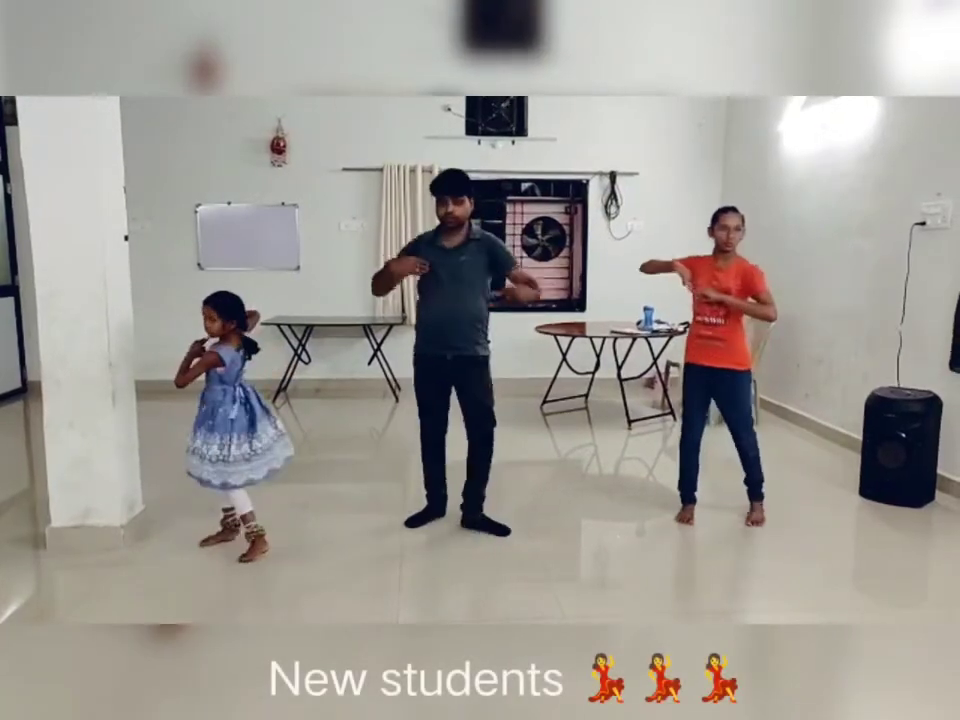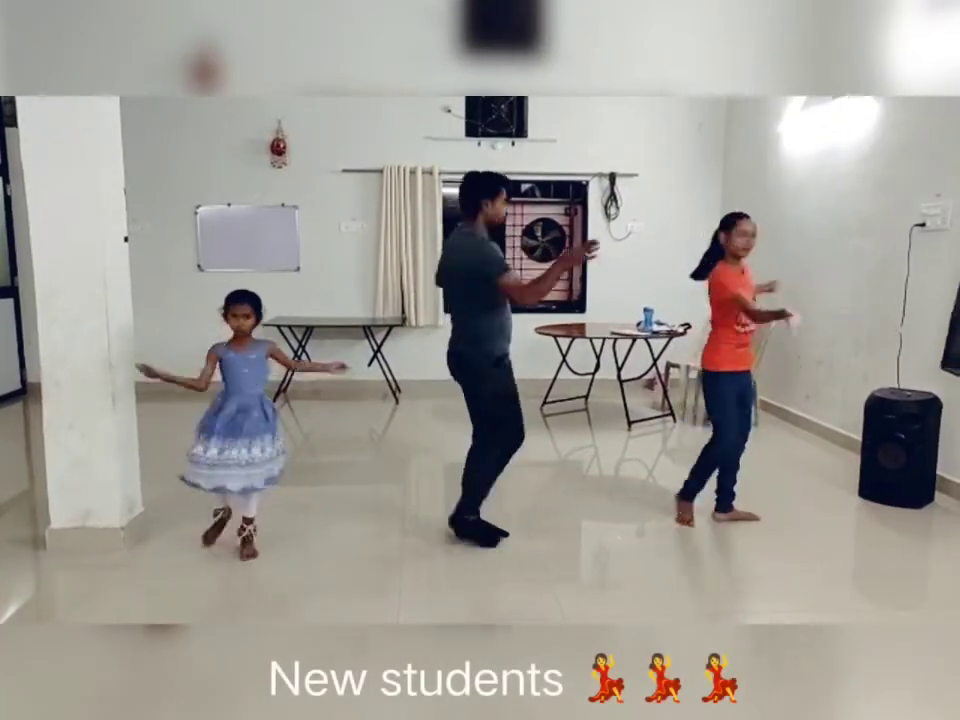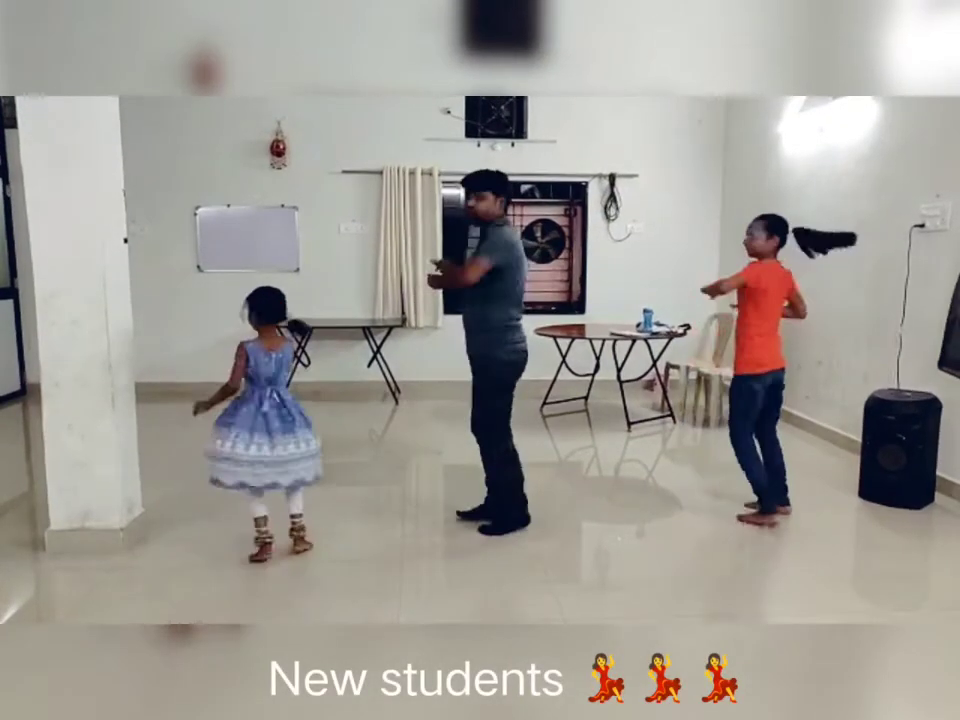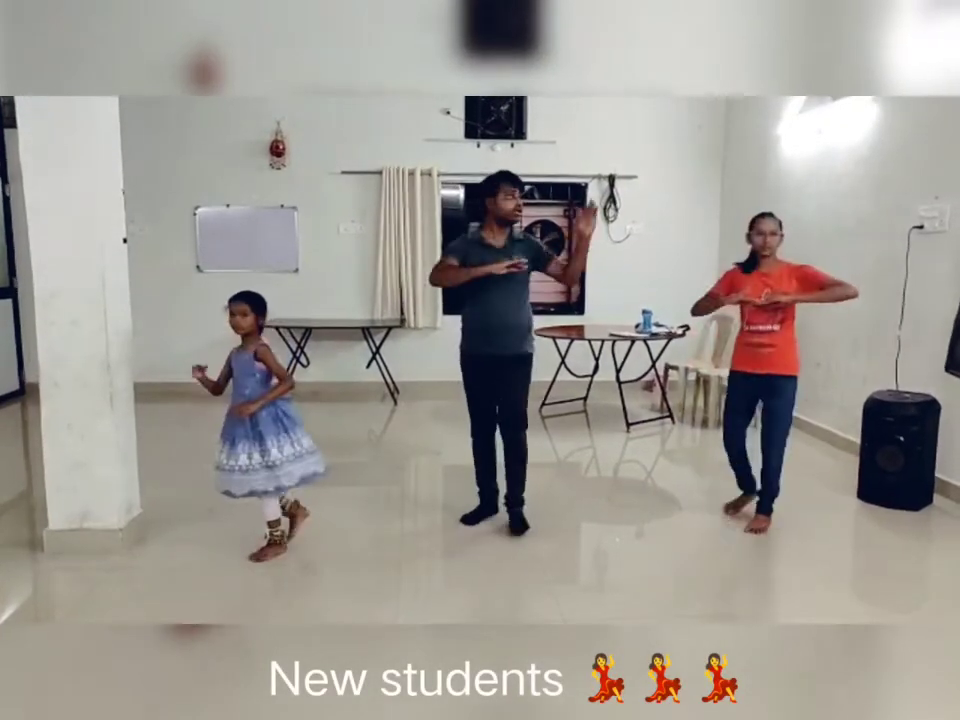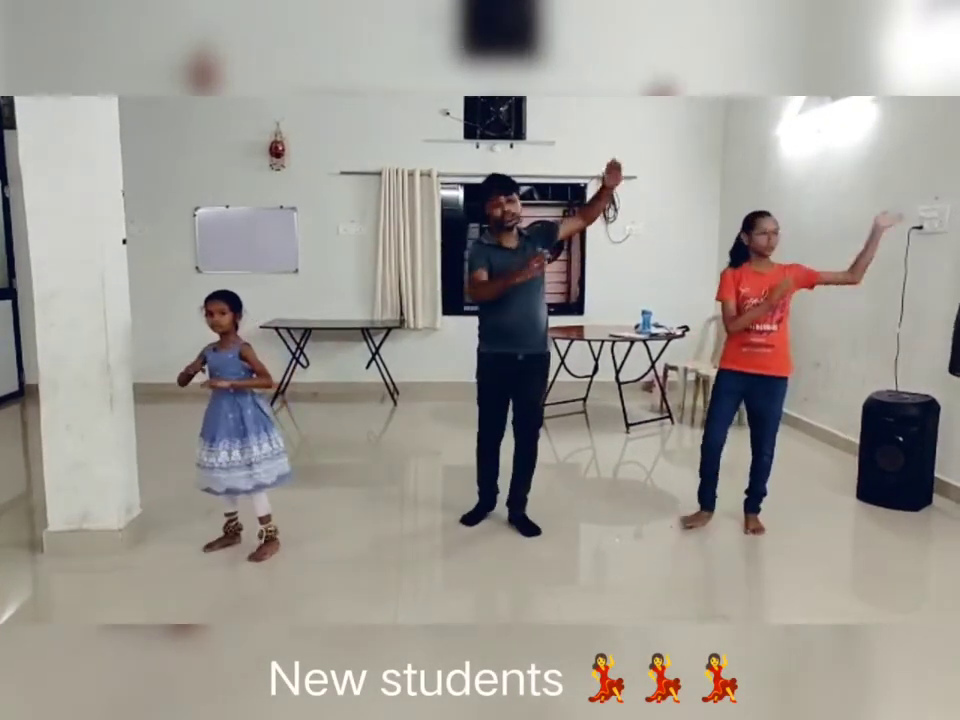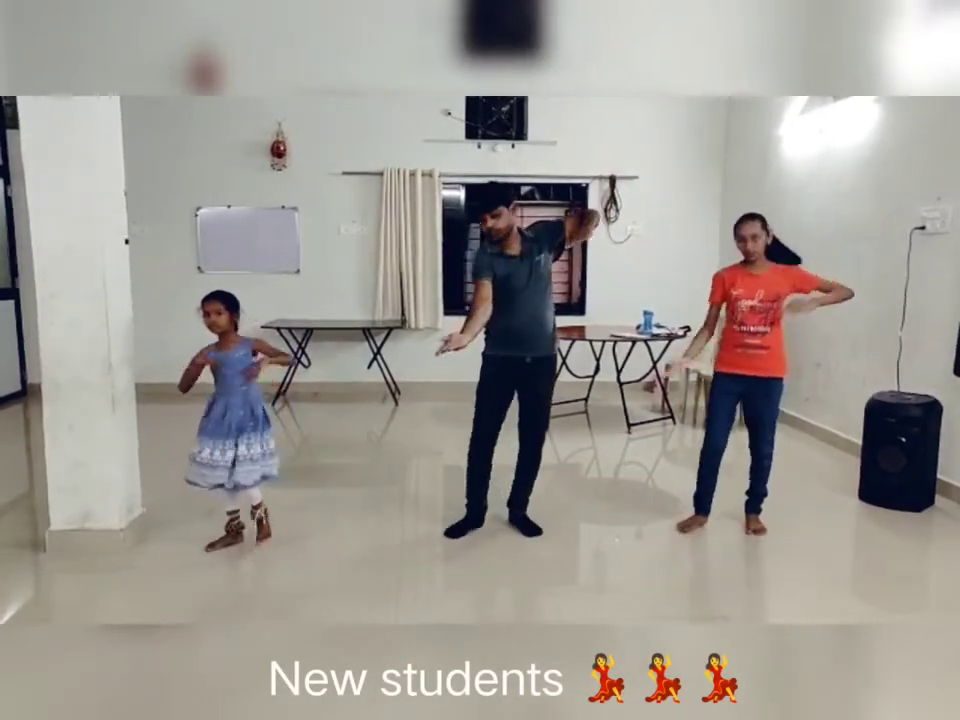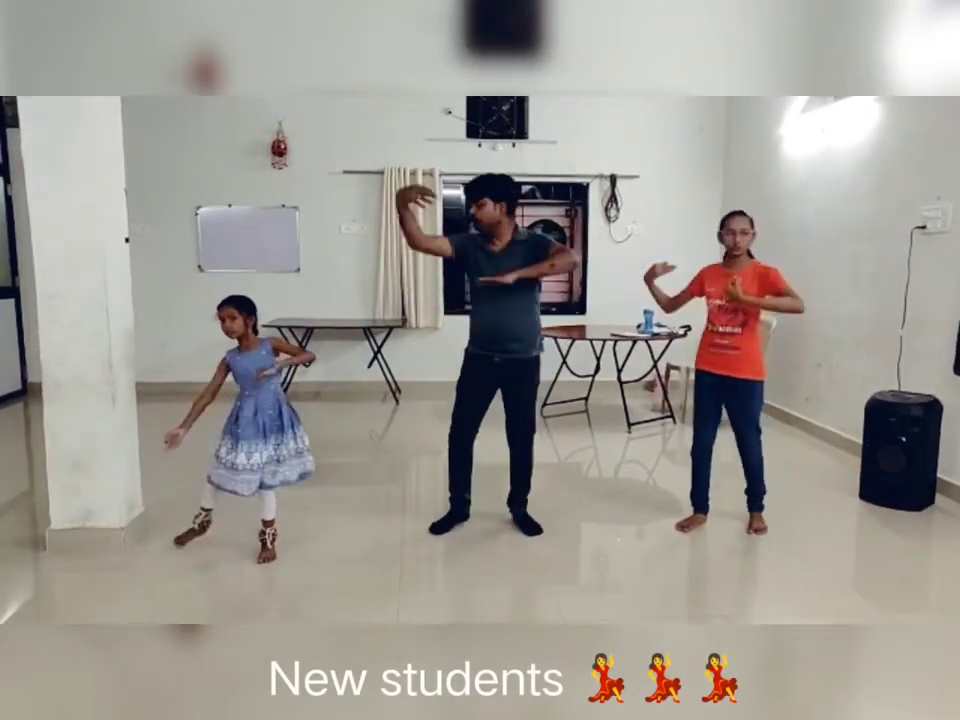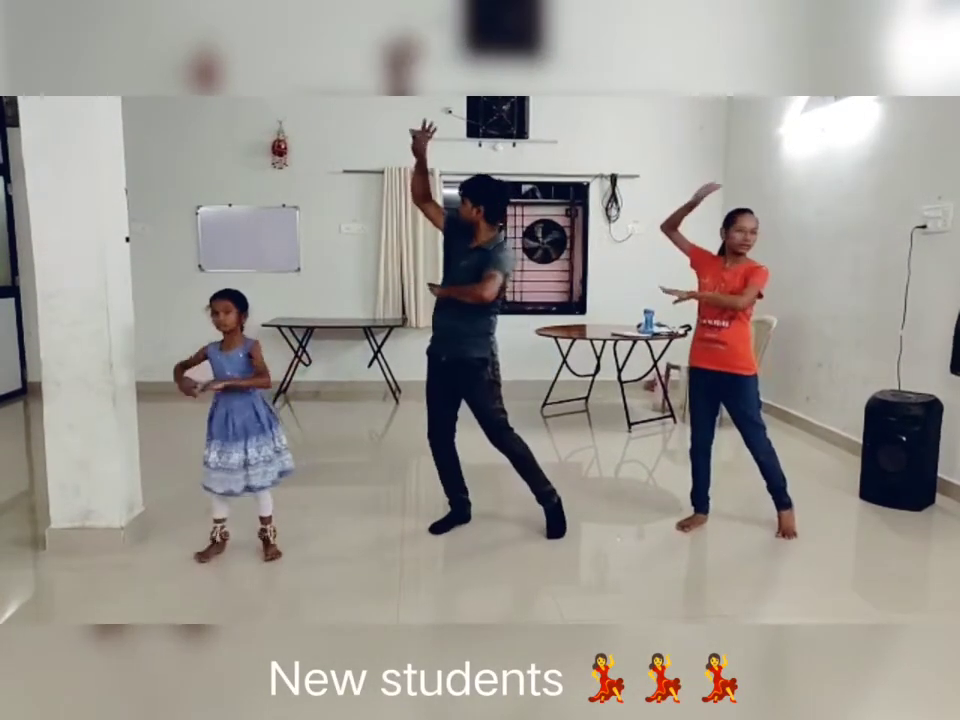
dt=0.3s
person 1, frame 1
left shoulder: (490, 245)
right shoulder: (413, 245)
left elbow: (527, 283)
right elbow: (379, 287)
left wrist: (531, 291)
right wrist: (398, 269)
left hip: (472, 356)
right hip: (428, 357)
left knee: (482, 432)
right knee: (432, 432)
left ankle: (473, 509)
right ankle: (436, 502)
person 1, frame 2
left shoulder: (456, 242)
right shoulder: (482, 249)
left elbow: (442, 280)
right elbow: (524, 295)
right wrist: (566, 262)
left hip: (468, 355)
right hip: (484, 361)
left knee: (489, 435)
right knee: (507, 435)
left ankle: (468, 513)
right ankle: (467, 513)
person 1, frame 3
left shoulder: (498, 237)
right shoulder: (500, 238)
left elbow: (466, 276)
left wrist: (448, 275)
right wrist: (445, 273)
left hip: (500, 354)
right hip: (489, 352)
left knee: (494, 430)
right knee: (485, 427)
left ankle: (515, 509)
right ankle: (496, 501)
person 1, frame 4
left shoulder: (527, 245)
right shoulder: (464, 245)
left elbow: (570, 276)
right elbow: (438, 277)
left wrist: (582, 239)
right wrist: (487, 269)
left hip: (516, 354)
right hip: (477, 353)
left knee: (514, 429)
right knee: (481, 430)
left ankle: (515, 505)
right ankle: (487, 500)
person 1, frame 5
left shoulder: (539, 236)
right shoulder: (480, 249)
left elbow: (586, 216)
right elbow: (477, 292)
left wrist: (607, 188)
right wrist: (519, 276)
left hip: (536, 354)
right hip: (495, 355)
left knee: (528, 433)
right knee: (490, 431)
left ankle: (518, 507)
right ankle: (486, 499)
person 1, frame 6
left shoulder: (544, 236)
right shoulder: (484, 258)
left elbow: (588, 217)
right elbow: (483, 304)
left wrist: (575, 236)
right wrist: (466, 334)
left hip: (542, 357)
right hip: (500, 358)
left knee: (533, 436)
right knee: (482, 436)
left ankle: (518, 508)
right ankle: (475, 510)
person 1, frame 7
left shoulder: (533, 244)
right shoulder: (469, 246)
left elbow: (570, 258)
right elbow: (419, 241)
left wrist: (516, 275)
right wrist: (403, 205)
left hip: (521, 359)
right hip: (480, 357)
left knee: (522, 436)
right knee: (460, 435)
left ankle: (519, 507)
right ankle: (458, 507)
person 1, frame 8
left shoulder: (497, 253)
right shoulder: (457, 235)
left elbow: (485, 293)
right elbow: (422, 199)
left wrist: (446, 291)
right wrist: (421, 159)
left hip: (474, 360)
right hip: (440, 357)
left knee: (500, 434)
right knee: (439, 436)
left ankle: (549, 500)
right ankle: (459, 507)
person 2, frame 1
left shoulder: (748, 272)
right shoulder: (695, 264)
left elbow: (770, 314)
right elbow: (646, 268)
left wrist: (722, 296)
right wrist: (673, 266)
left hip: (734, 367)
right hip: (697, 364)
left knee: (743, 434)
right knee: (691, 434)
left ankle: (756, 498)
right ankle: (687, 500)
person 2, frame 2
left shoulder: (741, 271)
right shoulder: (724, 275)
right elbow: (754, 313)
right wrist: (779, 314)
left hip: (740, 368)
right hip: (722, 369)
left knee: (739, 436)
right knee: (726, 439)
left ankle: (725, 505)
right ankle: (686, 497)
person 2, frame 3
left shoulder: (762, 271)
right shoulder: (784, 274)
left elbow: (719, 289)
right elbow: (801, 312)
left wrist: (713, 288)
left hip: (752, 369)
right hip: (773, 367)
left knee: (740, 435)
right knee: (765, 432)
left ankle: (769, 506)
right ankle: (779, 499)
person 2, frame 4
left shoulder: (798, 273)
right shoulder: (736, 276)
left elbow: (849, 291)
right elbow: (697, 310)
left wrist: (793, 297)
right wrist: (726, 299)
left hip: (781, 373)
right hip: (742, 370)
left knee: (773, 442)
right knee: (732, 437)
left ankle: (765, 509)
right ankle: (747, 490)
person 2, frame 5
left shoulder: (793, 274)
right shoulder: (732, 275)
left elbow: (853, 277)
right elbow: (730, 326)
left wrist: (877, 232)
right wrist: (773, 299)
left hip: (772, 375)
right hip: (732, 372)
left knee: (763, 447)
right knee: (712, 440)
left ankle: (752, 509)
right ankle: (705, 506)
person 2, frame 6
left shoulder: (788, 275)
right shoulder: (725, 277)
left elbow: (845, 291)
right elbow: (708, 327)
left wrist: (813, 302)
right wrist: (689, 356)
left hip: (768, 376)
right hip: (728, 373)
left knee: (762, 447)
right knee: (713, 443)
left ankle: (753, 511)
right ankle: (701, 510)
person 2, frame 7
left shoulder: (766, 274)
right shoulder: (707, 275)
left elbow: (798, 305)
right elbow: (669, 306)
left wrist: (746, 298)
right wrist: (651, 282)
left hip: (746, 375)
right hip: (708, 372)
left knee: (749, 443)
right knee: (702, 443)
left ankle: (756, 509)
right ankle: (700, 509)
person 2, frame 8
left shoulder: (756, 271)
right shoulder: (705, 262)
left elbow: (740, 302)
right elbow: (668, 229)
left wrist: (695, 295)
right wrist: (694, 202)
left hip: (738, 372)
right hip: (701, 368)
left knee: (757, 441)
right knee: (700, 441)
left ankle: (784, 507)
right ankle: (700, 509)
person 3, frame 1
left shoulder: (215, 354)
right shoulder: (236, 342)
left elbow: (181, 381)
right elbow: (254, 315)
left wrist: (190, 354)
left hip: (227, 416)
right hip: (235, 411)
left knee: (229, 479)
right knee: (226, 477)
left ankle: (257, 536)
right ankle: (230, 526)
person 3, frame 2
left shoulder: (265, 347)
right shoulder: (218, 351)
left elbow: (293, 365)
right elbow: (201, 384)
left wrist: (326, 367)
right wrist: (162, 376)
left hip: (255, 419)
right hip: (227, 418)
left knee: (248, 479)
right knee: (226, 476)
left ankle: (248, 534)
right ankle: (223, 514)
person 3, frame 3
left shoulder: (246, 348)
right shoulder: (288, 345)
left elbow: (233, 385)
left wrist: (207, 403)
left hip: (253, 415)
right hip: (285, 413)
left knee: (255, 483)
right knee: (291, 479)
left ankle: (264, 542)
right ankle: (299, 535)
person 3, frame 4
left shoulder: (260, 351)
right shoulder: (235, 354)
left elbow: (287, 382)
right elbow: (218, 389)
left wrist: (256, 404)
right wrist: (202, 378)
left hip: (265, 423)
right hip: (246, 424)
left knee: (266, 481)
right knee: (263, 480)
left ankle: (277, 540)
right ankle: (292, 507)
person 3, frame 5
left shoulder: (243, 349)
right shoulder: (209, 351)
left elbow: (267, 380)
right elbow: (181, 382)
left wrist: (228, 383)
right wrist: (190, 370)
left hip: (244, 417)
right hip: (220, 418)
left knee: (252, 481)
right knee: (225, 478)
left ankle: (269, 538)
right ankle: (232, 530)
person 3, frame 6
left shoulder: (250, 346)
right shoulder: (208, 353)
left elbow: (286, 358)
right elbow: (184, 387)
left wrist: (266, 361)
right wrist: (196, 367)
left hip: (248, 416)
right hip: (220, 417)
left knee: (244, 477)
right knee: (226, 476)
left ankle: (260, 512)
right ankle: (234, 529)
person 3, frame 7
left shoulder: (270, 345)
right shoulder: (229, 358)
left elbow: (306, 356)
right elbow: (208, 394)
left wrist: (276, 366)
right wrist: (184, 427)
left hip: (273, 419)
right hip: (245, 421)
left knee: (268, 482)
right knee: (222, 475)
left ankle: (268, 539)
right ankle: (201, 521)
person 3, frame 8
left shoulder: (251, 347)
right shoulder: (211, 350)
left elbow: (265, 380)
right elbow: (182, 366)
left wrist: (226, 383)
right wrist: (183, 379)
left hip: (252, 419)
right hip: (223, 420)
left knee: (259, 482)
right knee: (218, 480)
left ankle: (268, 537)
right ankle: (218, 538)
